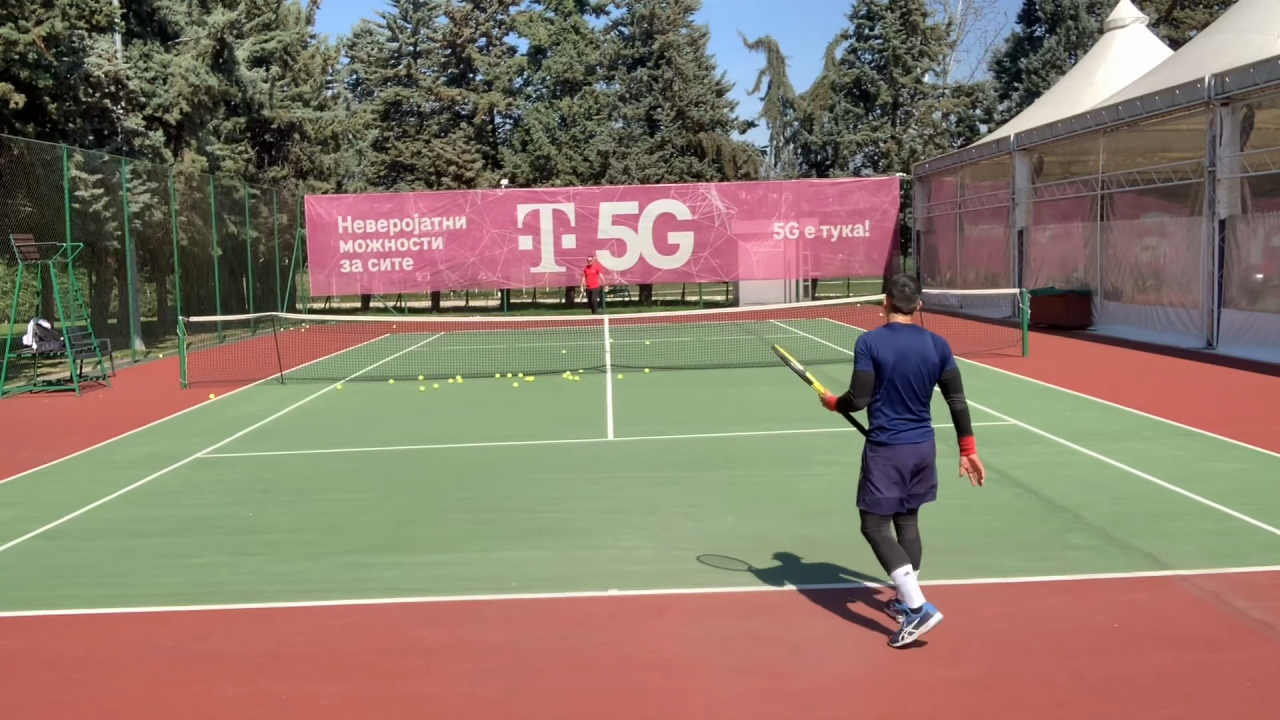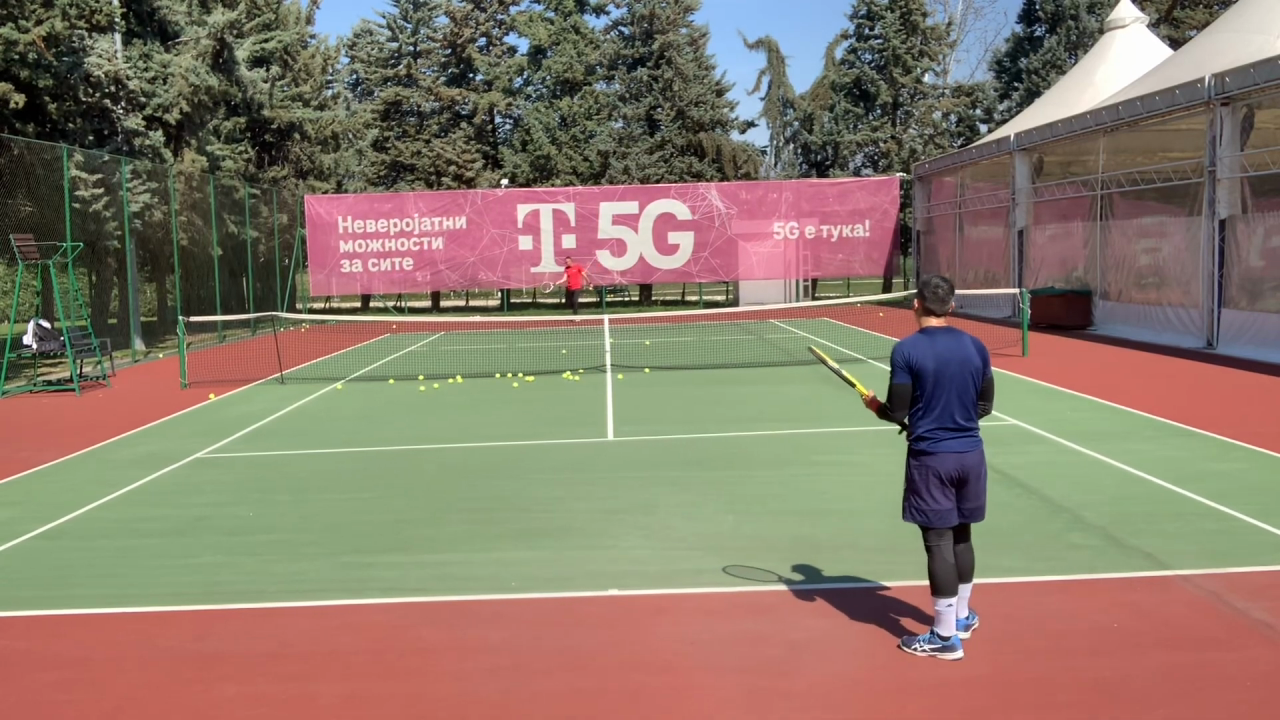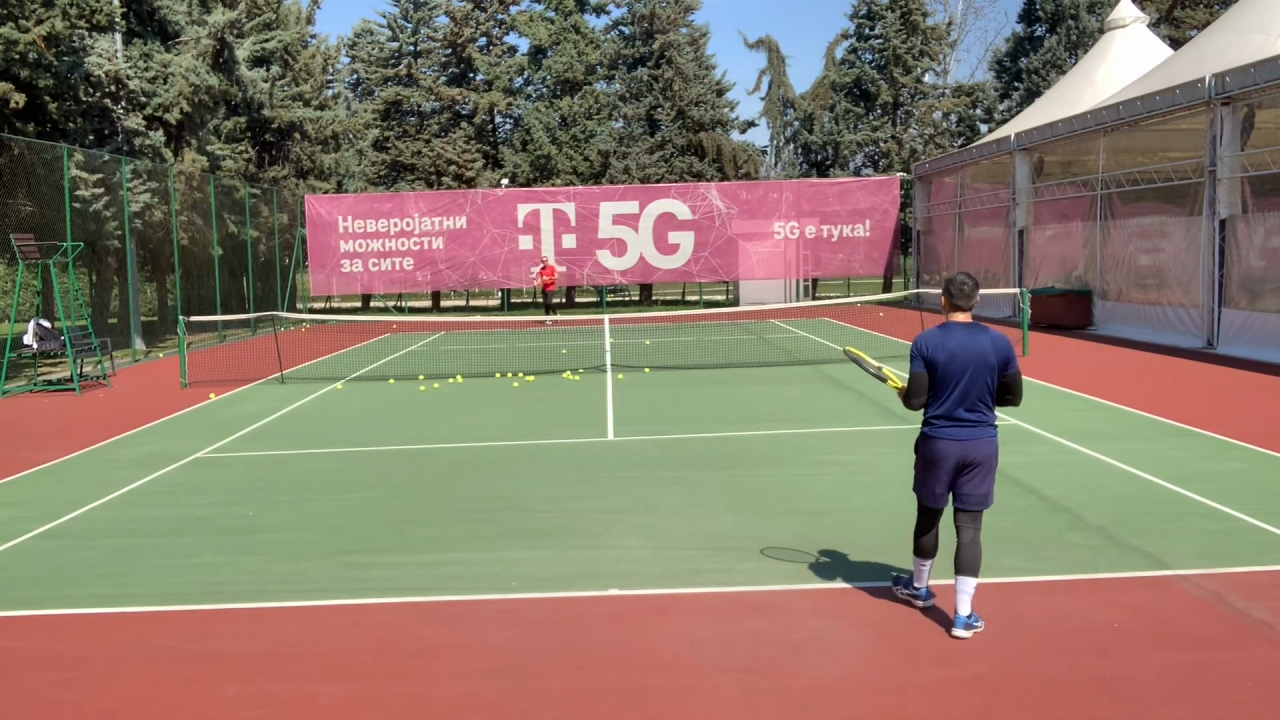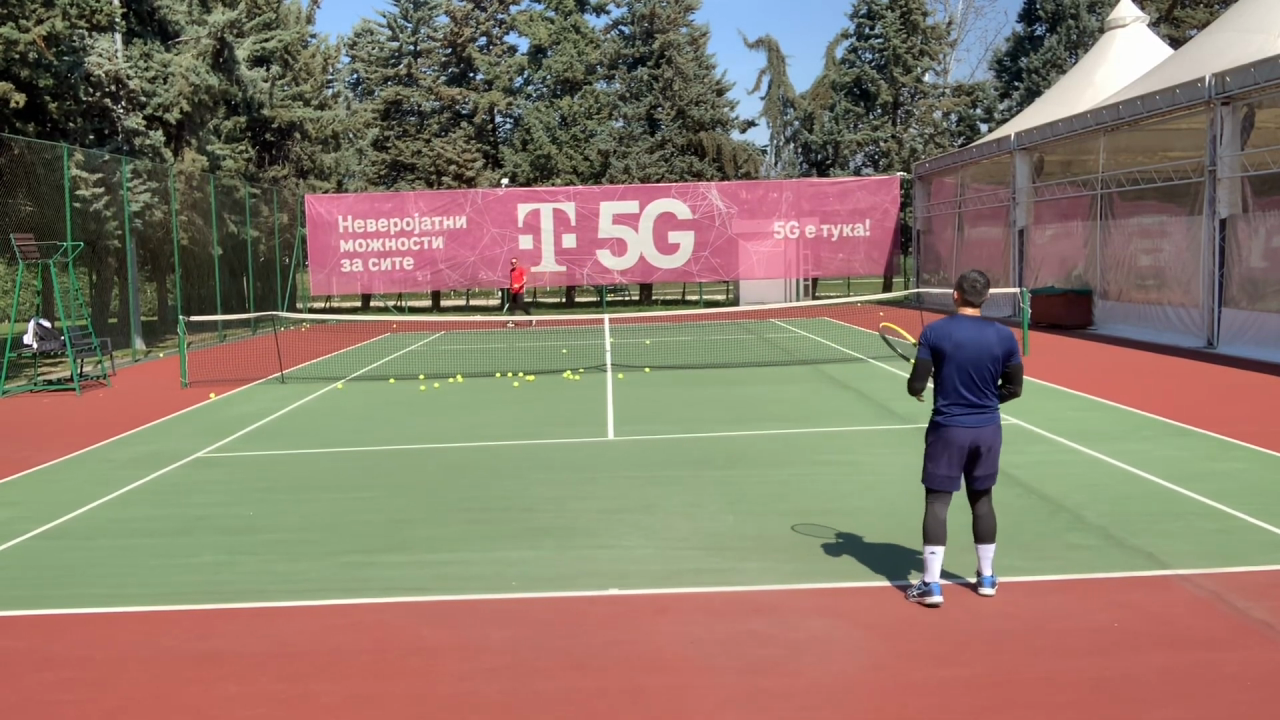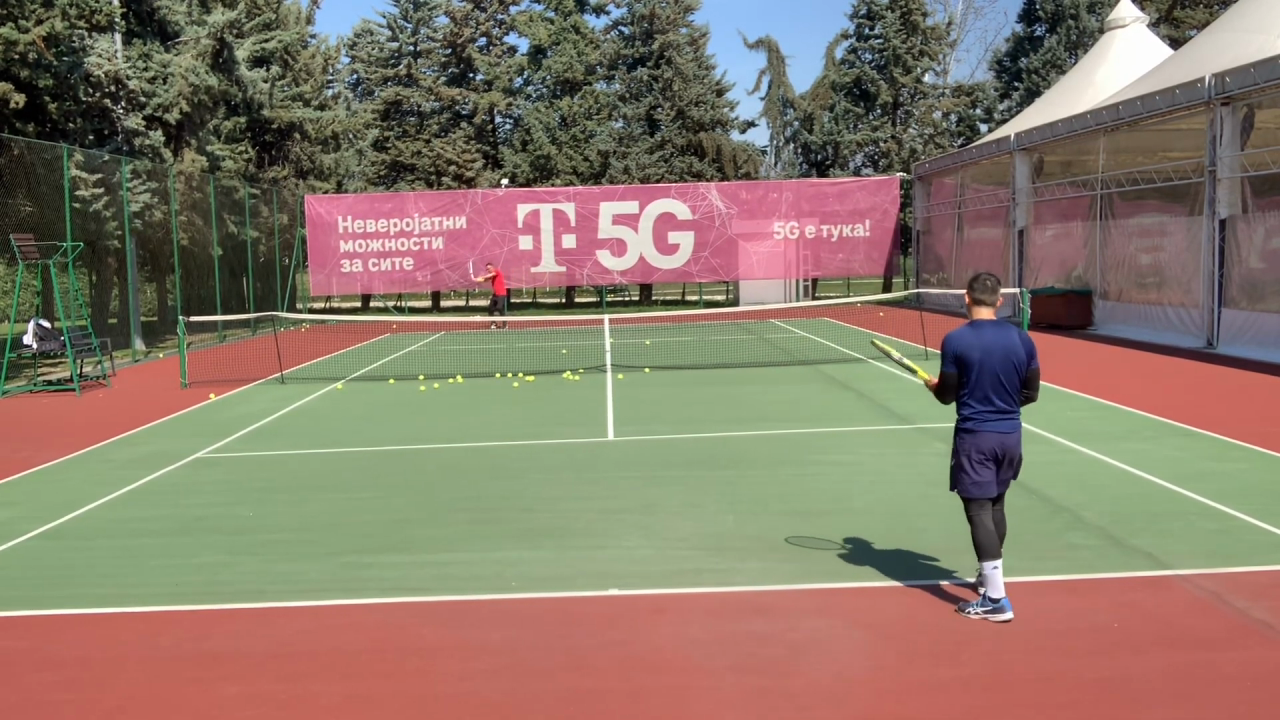
dt=1s
person 1, frame 1
left shoulder: (869, 342)
right shoulder: (938, 345)
left elbow: (858, 399)
right elbow: (957, 401)
left wrist: (832, 402)
right wrist: (969, 450)
left hip: (886, 448)
right hip: (923, 445)
left knee: (875, 526)
right knee: (907, 521)
left ankle: (918, 606)
right ankle: (904, 600)
person 1, frame 2
left shoulder: (906, 350)
right shoulder: (976, 347)
left elbow: (896, 413)
right elbow: (985, 405)
left wrist: (874, 404)
left hip: (930, 458)
right hip: (970, 454)
left knee: (938, 542)
right knee: (961, 536)
left ankle: (944, 636)
right ankle: (962, 617)
person 1, frame 3
left shoulder: (925, 342)
right shoulder: (999, 343)
left elbow: (914, 400)
right elbow: (1013, 397)
left wrist: (903, 394)
left hip: (937, 443)
right hip: (981, 444)
left knee: (928, 516)
right knee: (969, 528)
left ankle: (918, 587)
right ankle: (964, 615)
person 1, frame 4
left shoulder: (934, 332)
right shoulder: (1004, 336)
left elbow: (915, 386)
right elbow: (1014, 388)
left wrist: (935, 383)
left hip: (947, 430)
right hip: (987, 429)
left knee: (937, 503)
right knee: (982, 500)
left ankle: (931, 584)
right ankle: (987, 577)
person 1, frame 5
left shoulder: (955, 340)
right shoulder: (1022, 339)
left elbow: (946, 395)
right elbow: (1031, 393)
left wrist: (933, 386)
left hip: (974, 436)
right hip: (1010, 435)
left knee: (979, 513)
right knee: (995, 505)
left ankle: (996, 599)
right ankle: (988, 577)
